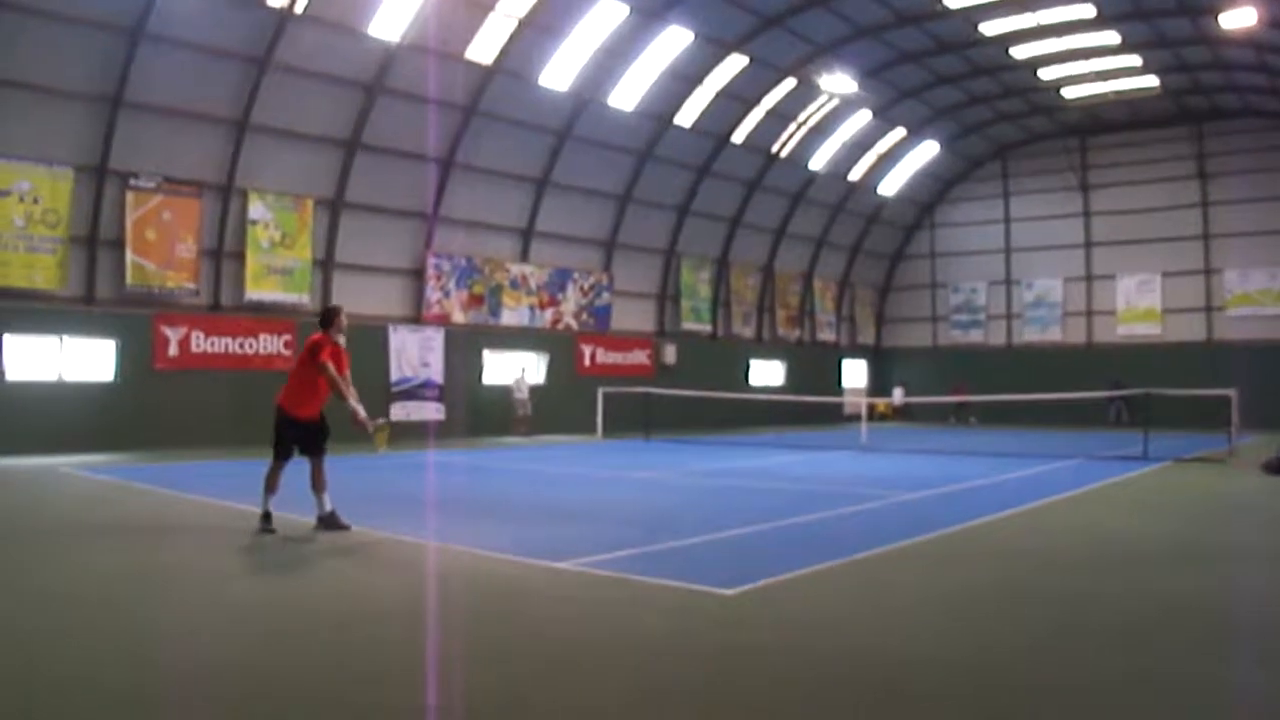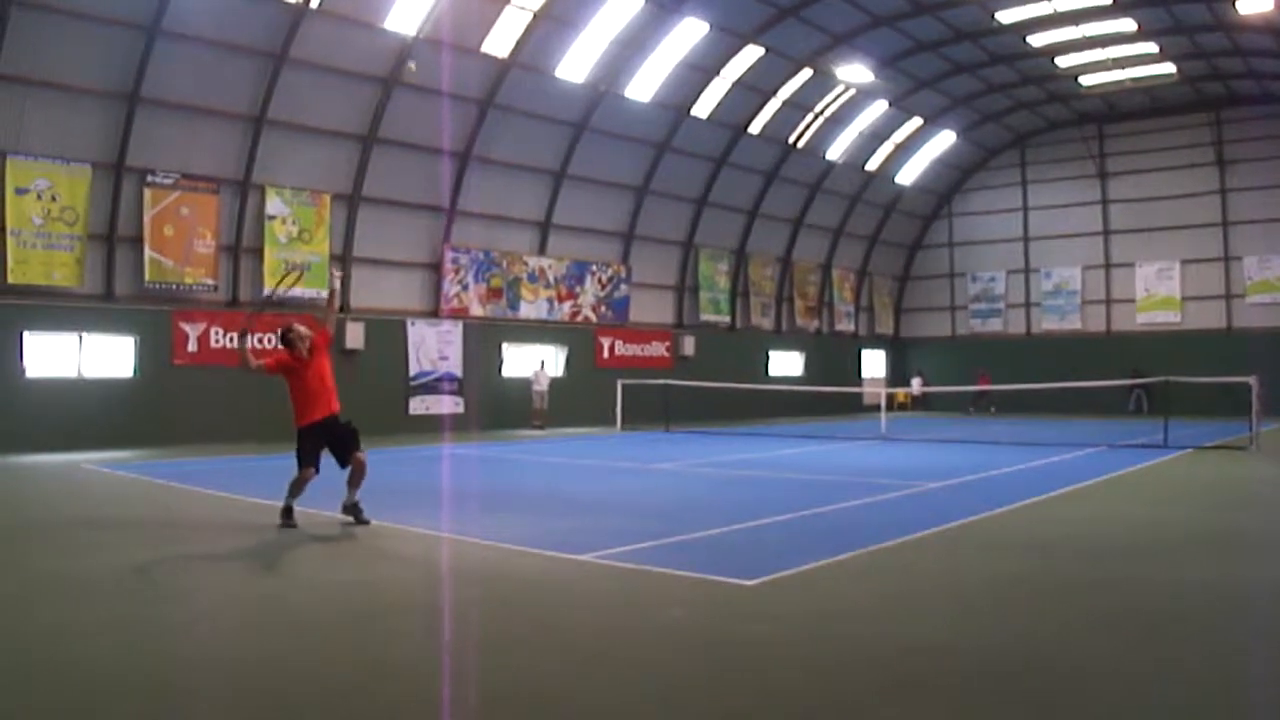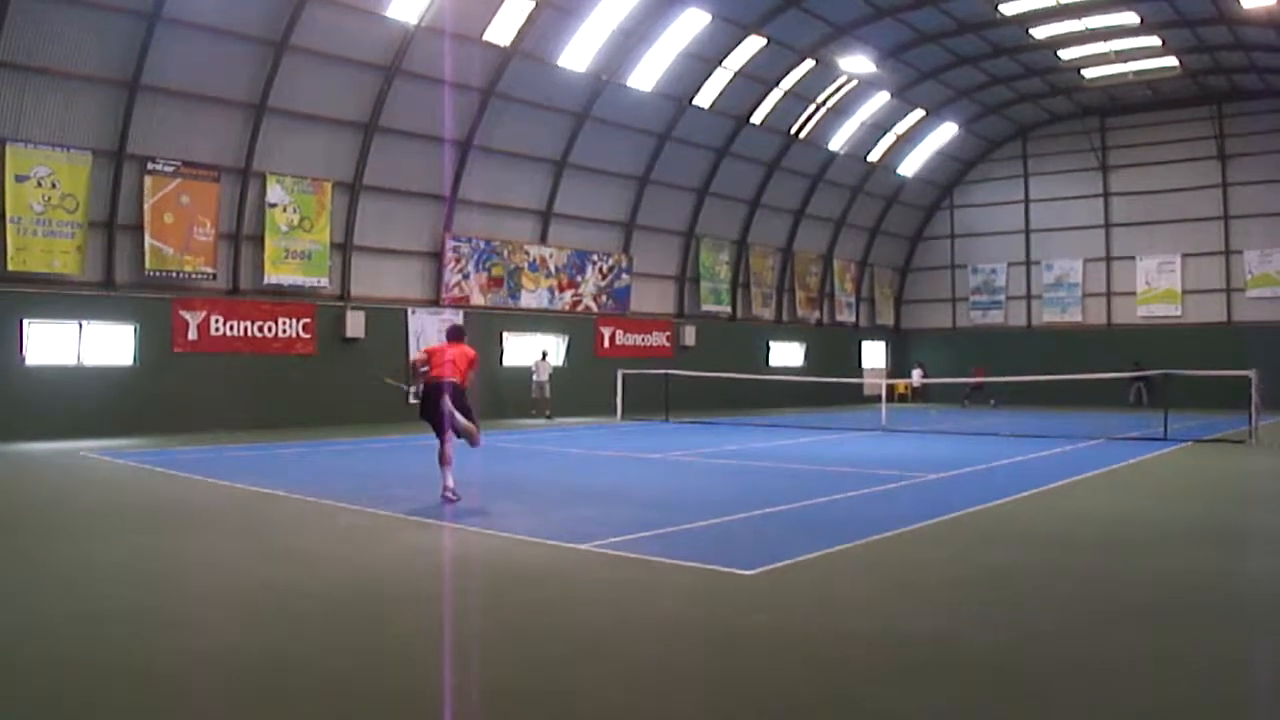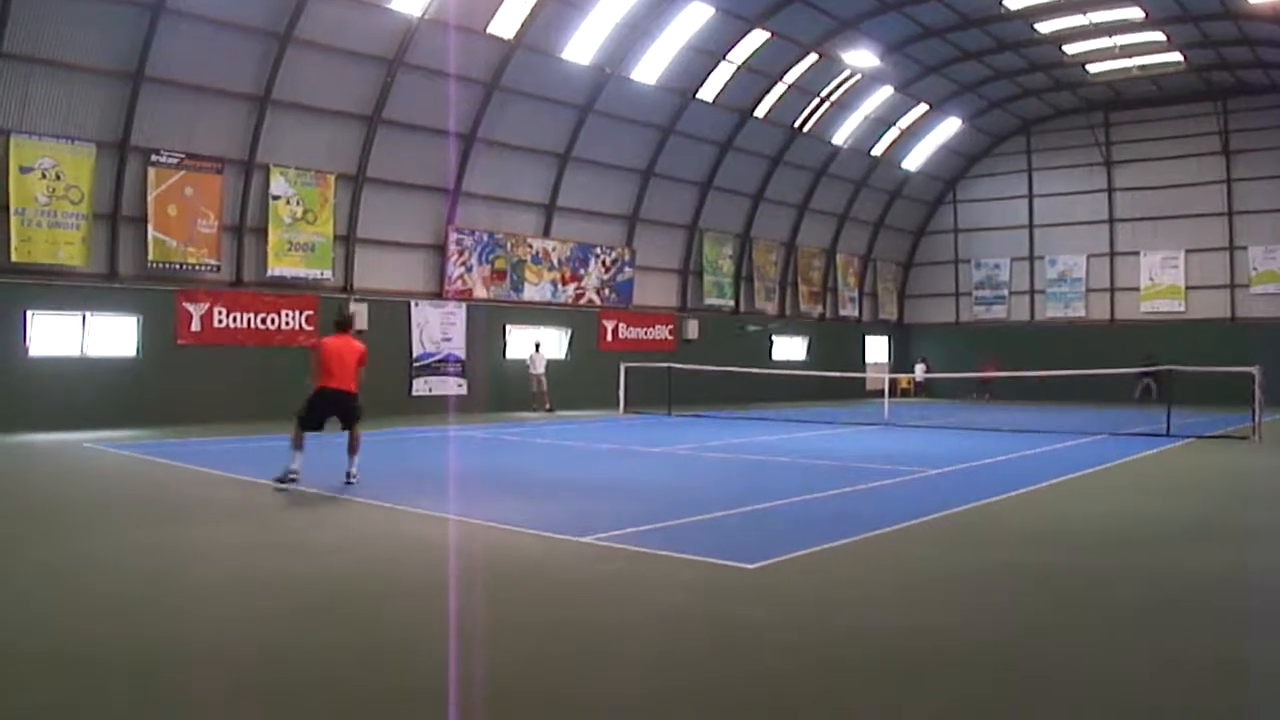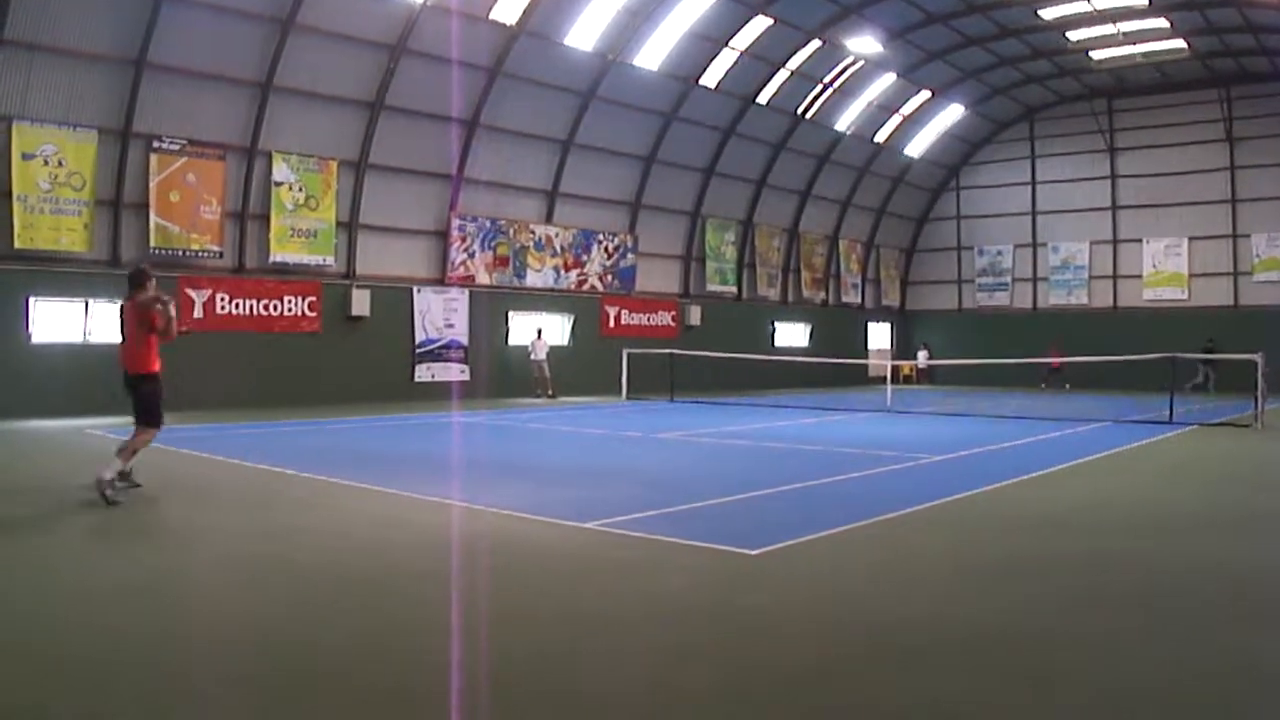
dt=1s
person 1, frame 1
left shoulder: (339, 350)
right shoulder: (318, 344)
left elbow: (347, 384)
right elbow: (333, 380)
left wrist: (360, 412)
right wrist: (354, 408)
left hip: (313, 414)
right hip: (290, 413)
left knee: (318, 461)
right knee: (279, 463)
left ankle: (325, 513)
right ankle: (266, 513)
person 1, frame 2
left shoulder: (320, 346)
right shoulder: (286, 360)
left elbow: (331, 313)
right elbow: (254, 365)
left wrist: (335, 286)
right wrist: (244, 344)
left hip: (333, 419)
right hip: (309, 426)
left knee: (359, 460)
right knee: (307, 473)
left ankle: (351, 503)
right ankle: (287, 508)
person 1, frame 3
left shoulder: (433, 349)
right shoulder: (470, 353)
left elbow: (415, 361)
right elbow: (465, 381)
left wrist: (420, 377)
left hip: (429, 392)
right hip: (451, 388)
left knee: (445, 441)
right knee: (473, 438)
left ankle: (448, 488)
right ankle: (455, 415)
person 1, frame 4
left shoulder: (322, 343)
right shoulder: (360, 348)
left hip: (325, 392)
right hip: (347, 395)
left knee: (300, 428)
right knee: (354, 429)
left ankle: (293, 471)
right ankle: (352, 472)
person 1, frame 5
left shoulder: (130, 304)
right shoulder: (144, 307)
right elbow: (169, 334)
left wrist: (163, 304)
right wrist: (169, 310)
left hip: (133, 372)
right hip: (145, 374)
left knee: (146, 427)
right knee: (148, 431)
left ankle: (123, 472)
right ankle: (107, 478)
